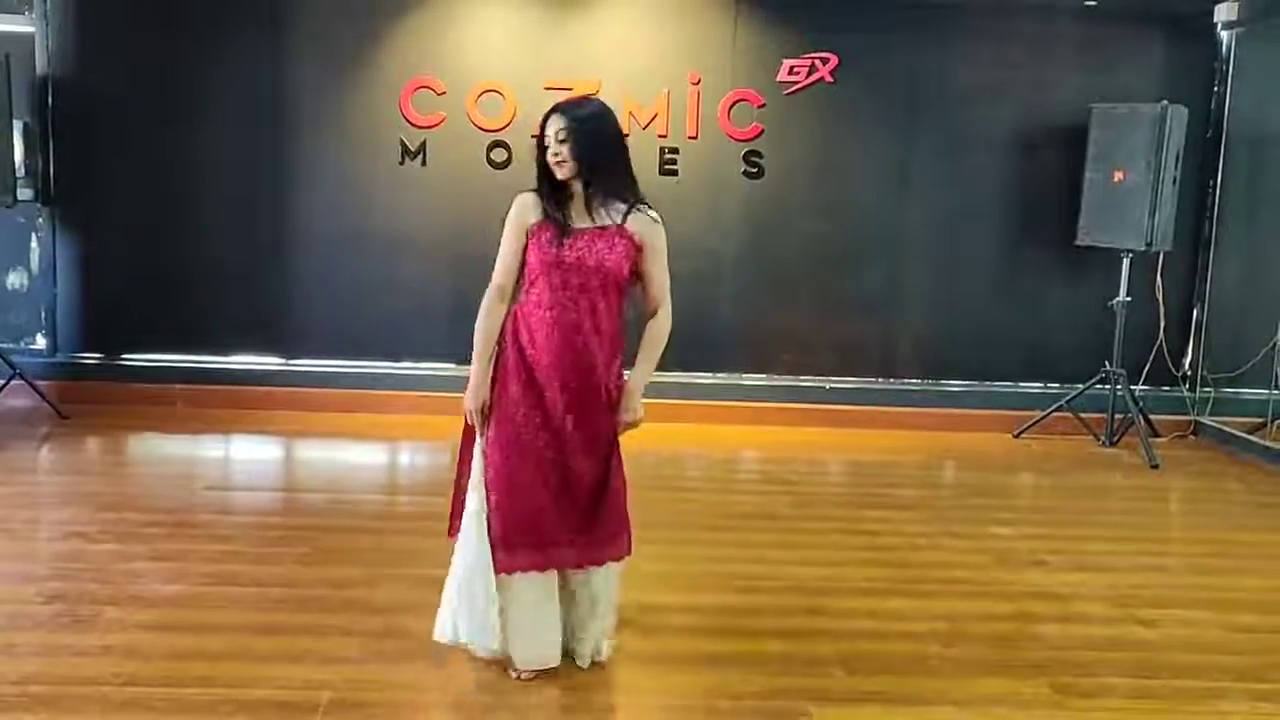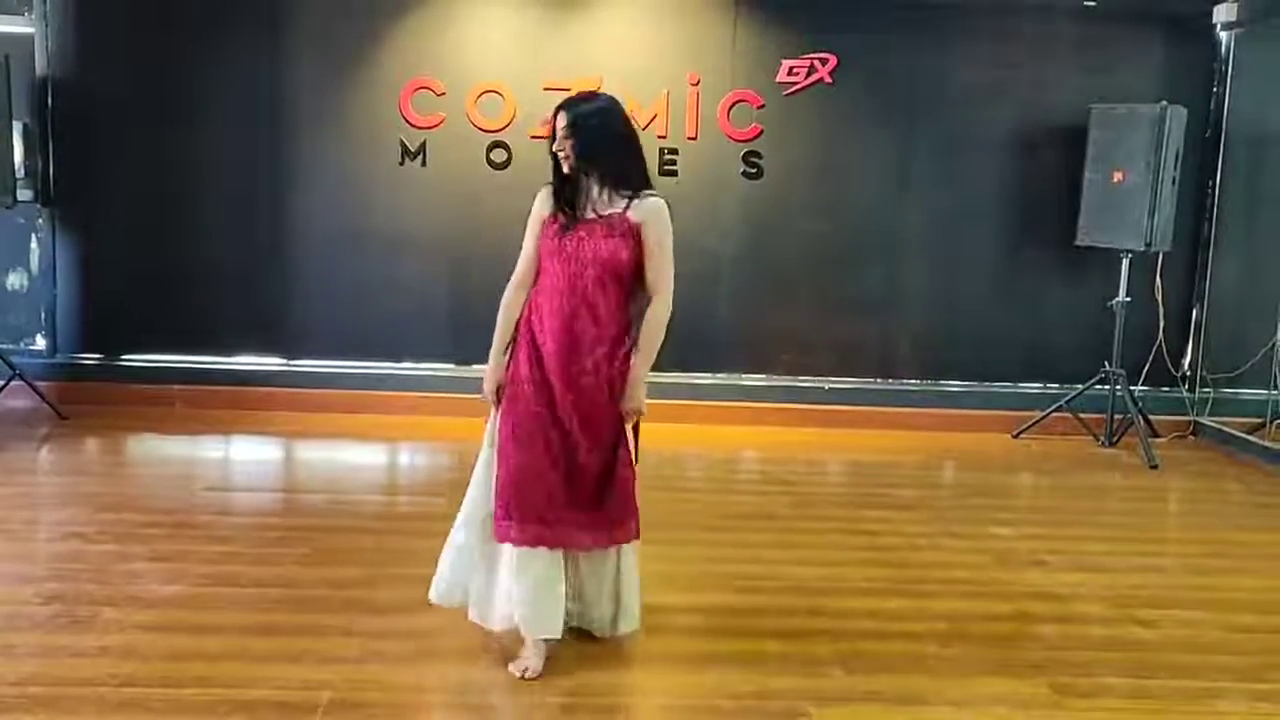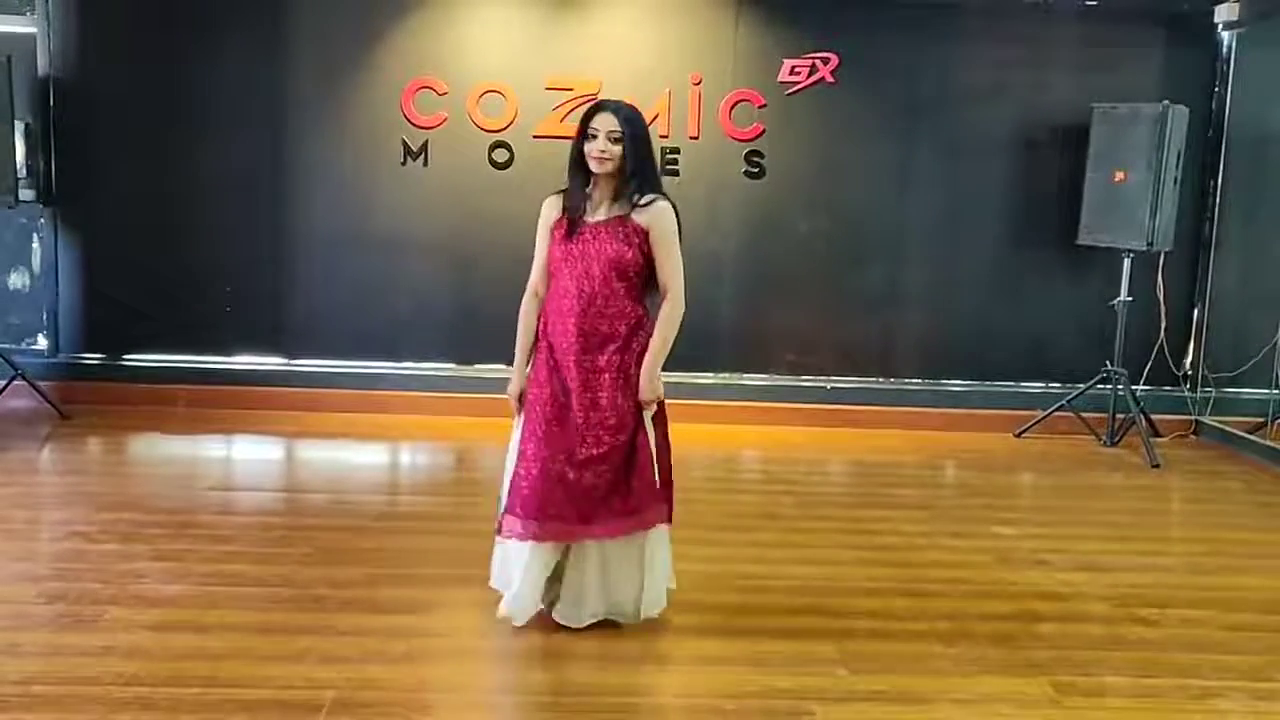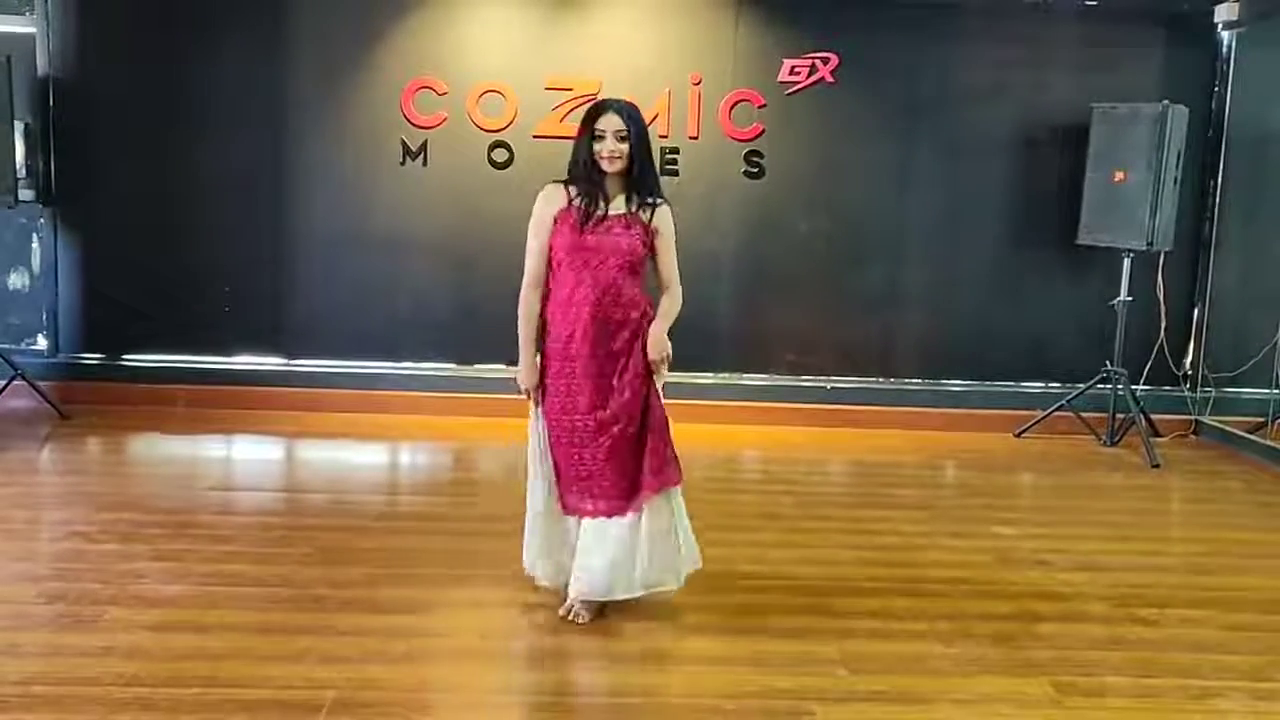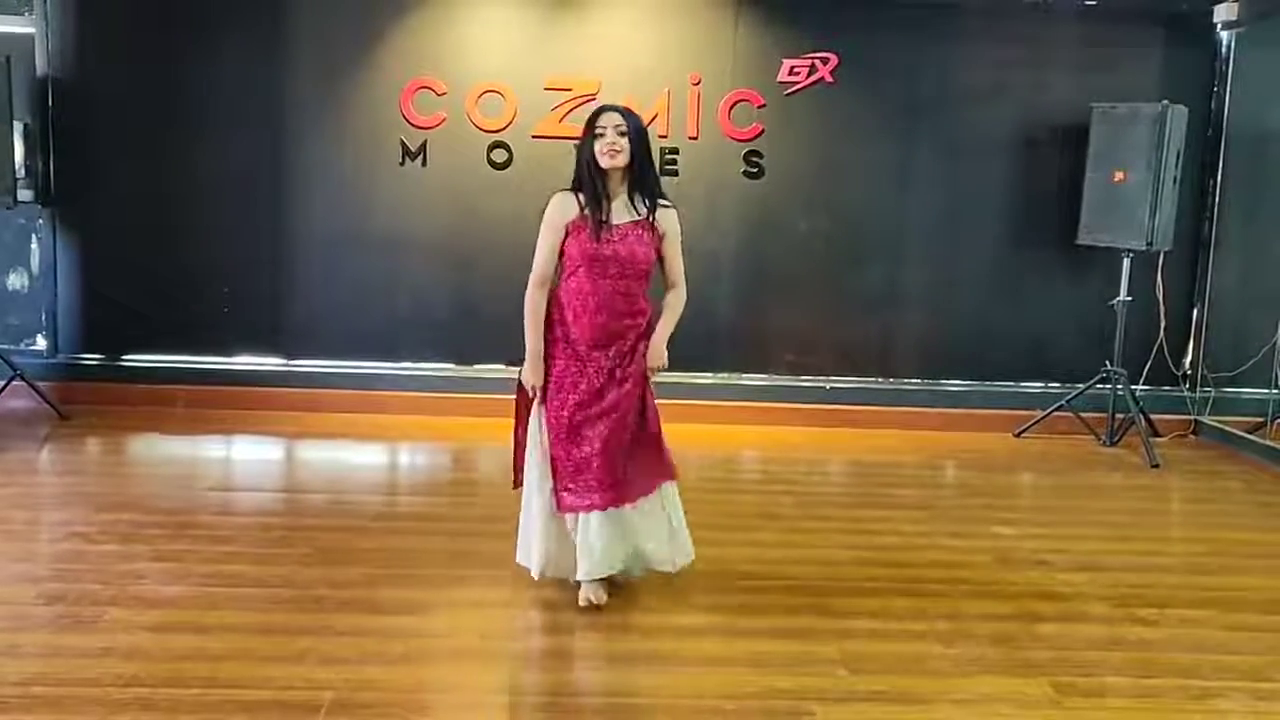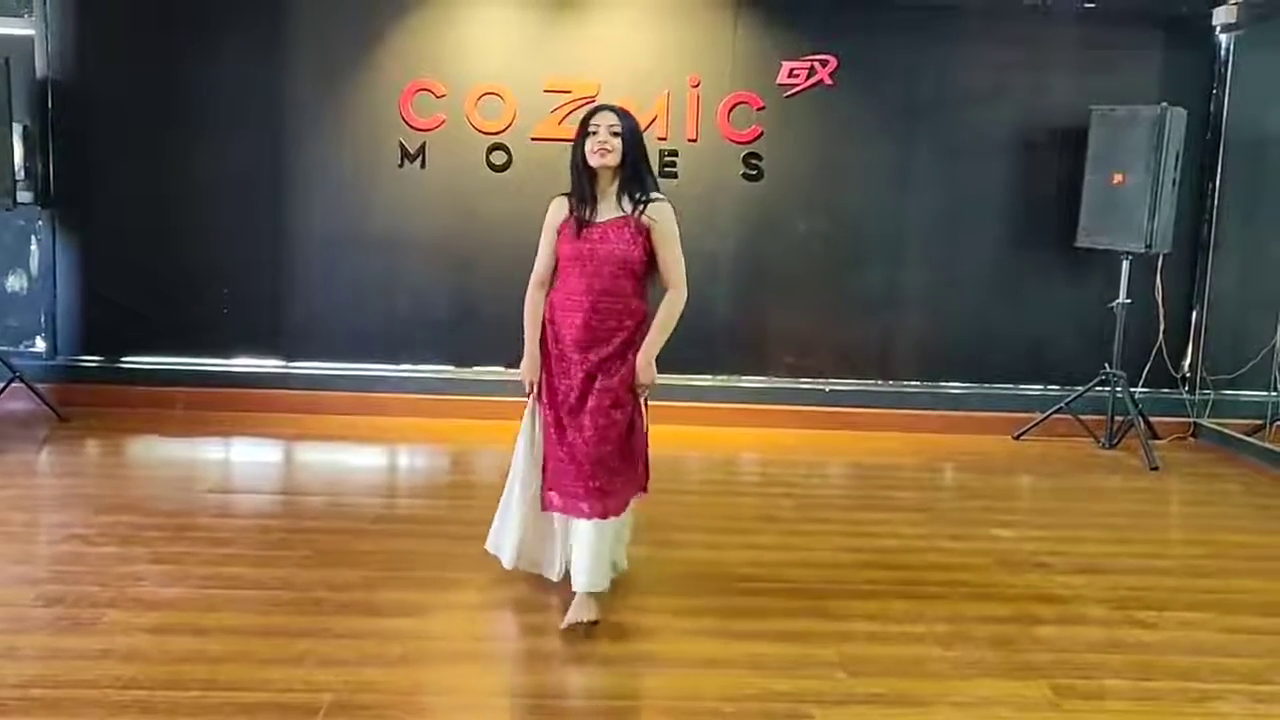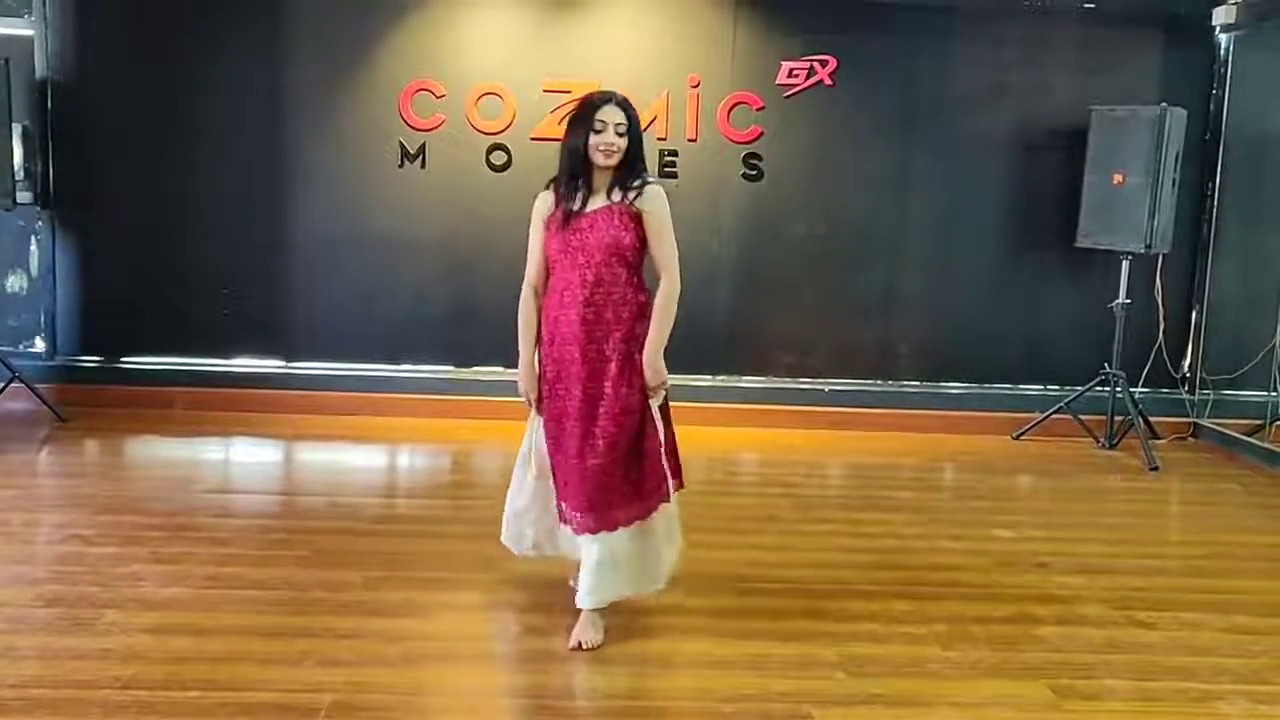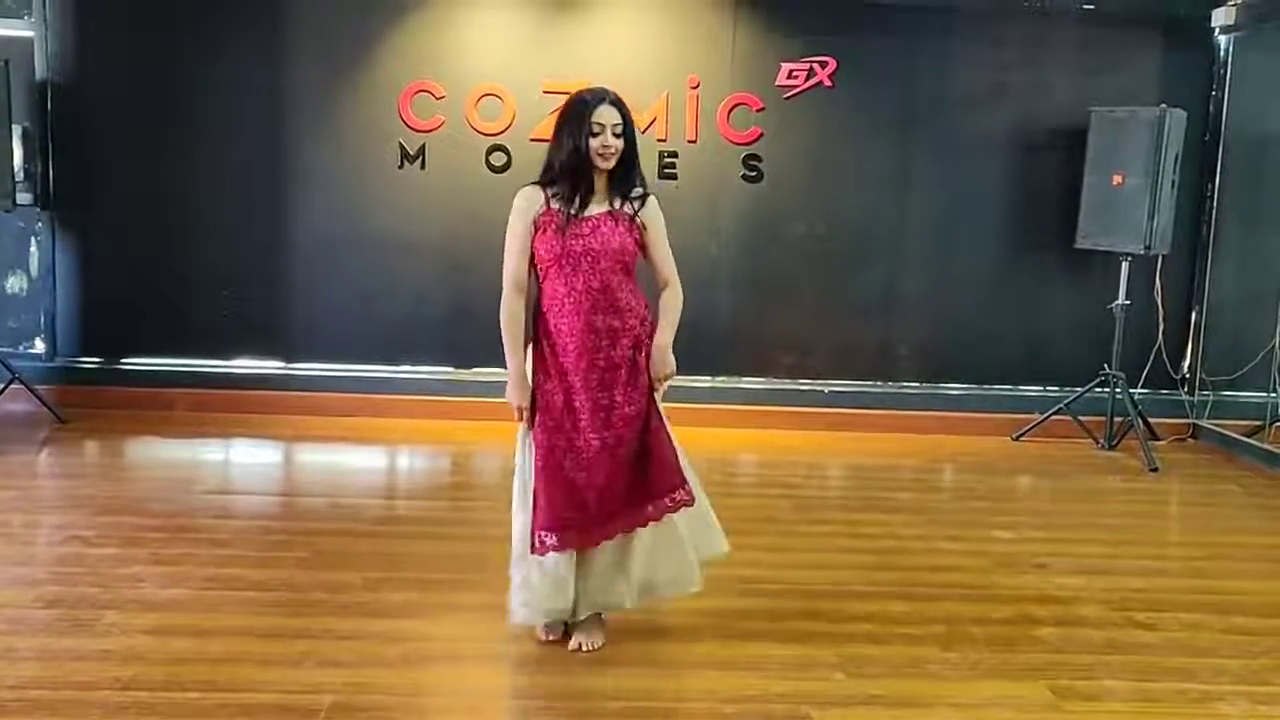
dt=0.4s
person 1, frame 1
left shoulder: (641, 223)
right shoulder: (530, 209)
left elbow: (660, 312)
right elbow: (498, 294)
left wrist: (636, 390)
right wrist: (478, 378)
left hip: (593, 389)
right hip: (523, 380)
left knee: (588, 513)
right knee: (520, 509)
left ankle: (581, 629)
right ankle: (529, 638)
person 1, frame 2
left shoulder: (647, 210)
right shoulder: (550, 200)
left elbow: (660, 300)
right elbow: (521, 283)
left wrist: (637, 380)
right wrist: (496, 360)
left hip: (602, 372)
right hip: (537, 366)
left knee: (596, 495)
right knee: (530, 491)
left ankle: (592, 610)
right ankle: (537, 628)
person 1, frame 3
left shoulder: (652, 211)
right shoulder: (557, 208)
left elbow: (673, 296)
right elbow: (536, 291)
left wrist: (652, 368)
right wrist: (520, 365)
left hip: (620, 367)
right hip: (557, 366)
left knee: (615, 482)
right knee: (543, 479)
left ankle: (598, 594)
right ankle: (533, 587)
person 1, frame 4
left shoulder: (653, 212)
right shoulder: (554, 200)
left elbow: (672, 288)
right elbow: (533, 282)
left wrist: (658, 331)
right wrist: (527, 355)
left hip: (626, 355)
right hip: (564, 353)
left knee: (617, 465)
right knee: (567, 462)
left ankle: (595, 582)
right ankle: (568, 566)
person 1, frame 5
left shoulder: (661, 214)
right shoulder: (566, 206)
left elbow: (676, 287)
right elbow: (538, 283)
left wrist: (660, 338)
right wrist: (533, 356)
left hip: (626, 355)
right hip: (568, 352)
left knee: (611, 459)
right knee: (569, 458)
left ankle: (599, 566)
right ankle: (575, 560)
person 1, frame 6
left shoulder: (652, 210)
right shoulder: (562, 209)
left elbow: (677, 289)
right elbow: (538, 285)
left wrist: (648, 353)
right wrist: (530, 351)
left hip: (618, 355)
right hip: (562, 354)
left knee: (603, 465)
right knee: (565, 460)
left ankle: (589, 586)
right ankle: (589, 564)
person 1, frame 7
left shoulder: (645, 196)
right shoulder: (550, 201)
left elbow: (670, 280)
right elbow: (533, 286)
left wrist: (654, 353)
right wrist: (526, 360)
left hip: (621, 353)
right hip: (562, 355)
left knee: (609, 473)
right knee: (570, 466)
left ankle: (593, 602)
right ankle: (591, 556)
person 1, frame 8
left shoulder: (639, 206)
right shoulder: (533, 202)
left elbow: (670, 285)
right elbow: (514, 291)
left wrist: (663, 344)
right wrist: (516, 372)
left hip: (626, 364)
right hip: (558, 365)
left knee: (614, 484)
right knee: (554, 484)
left ankle: (592, 607)
right ankle: (552, 602)
